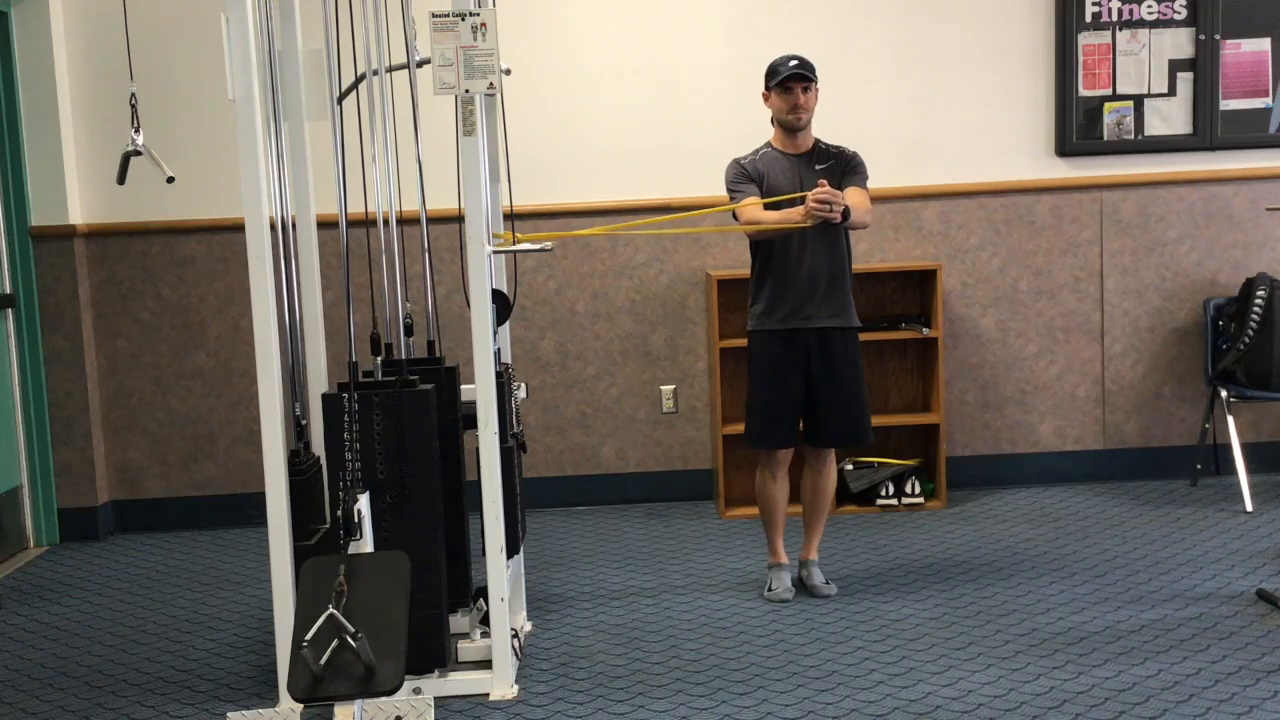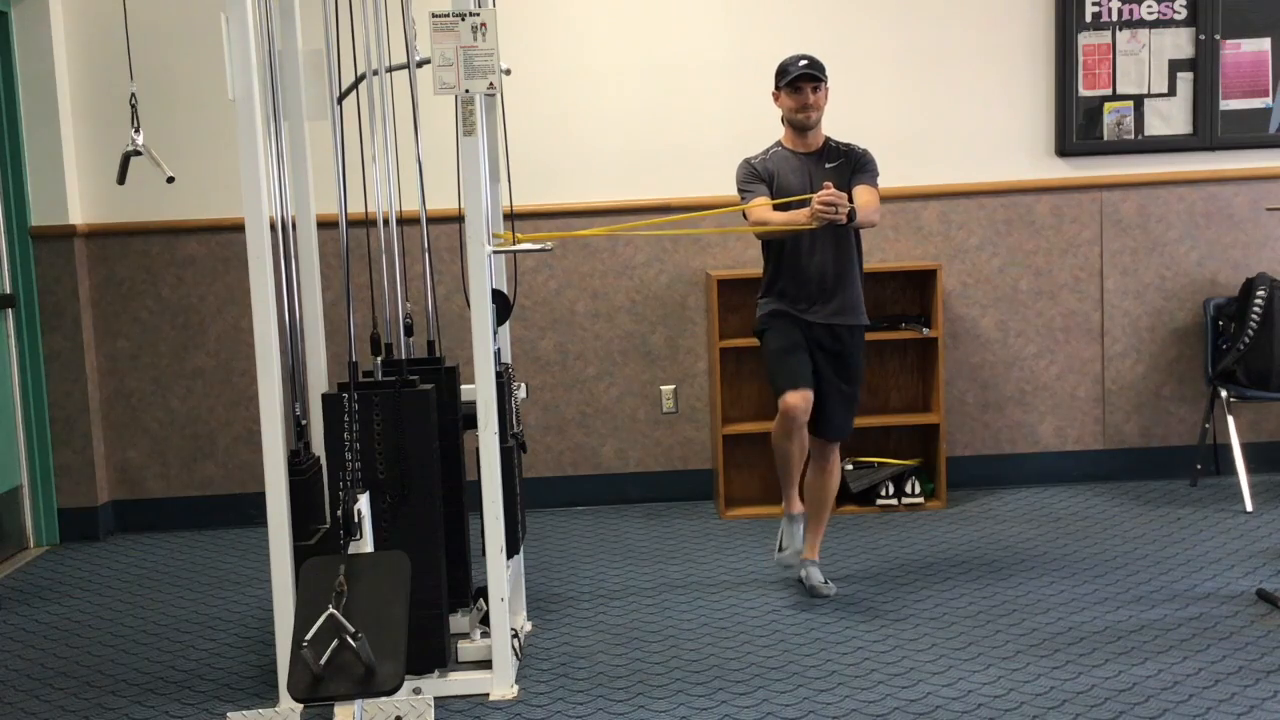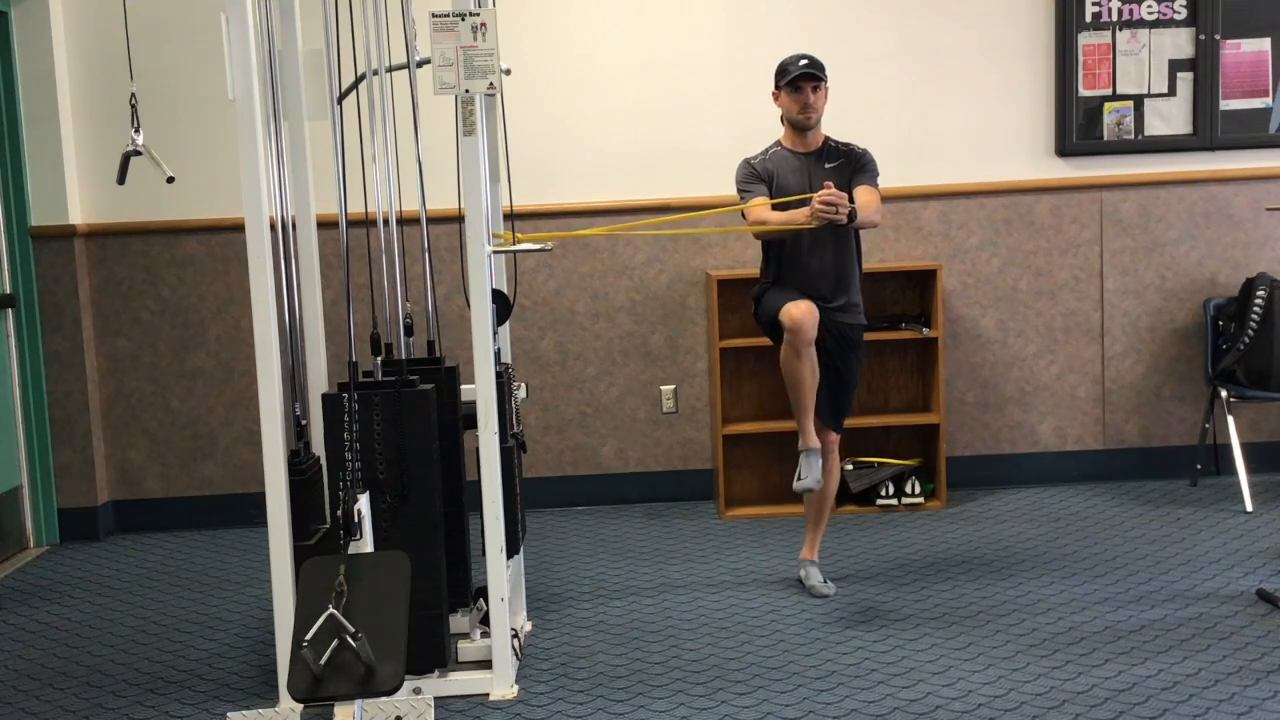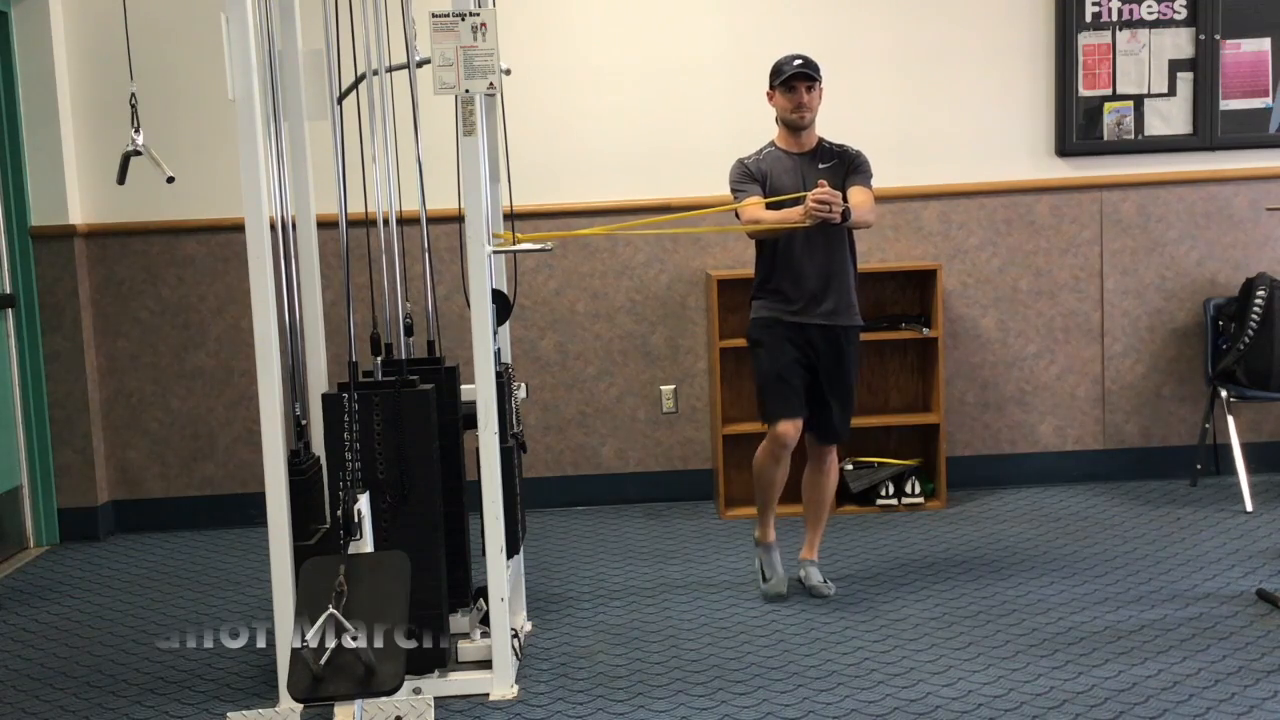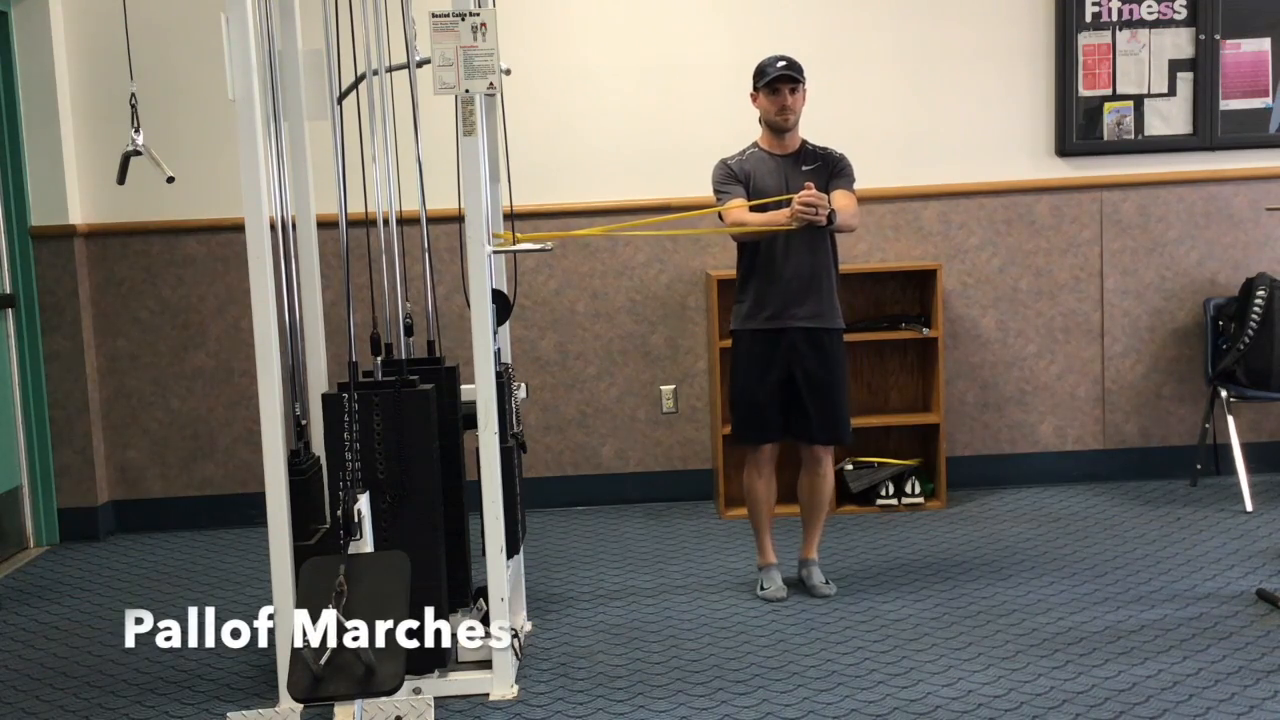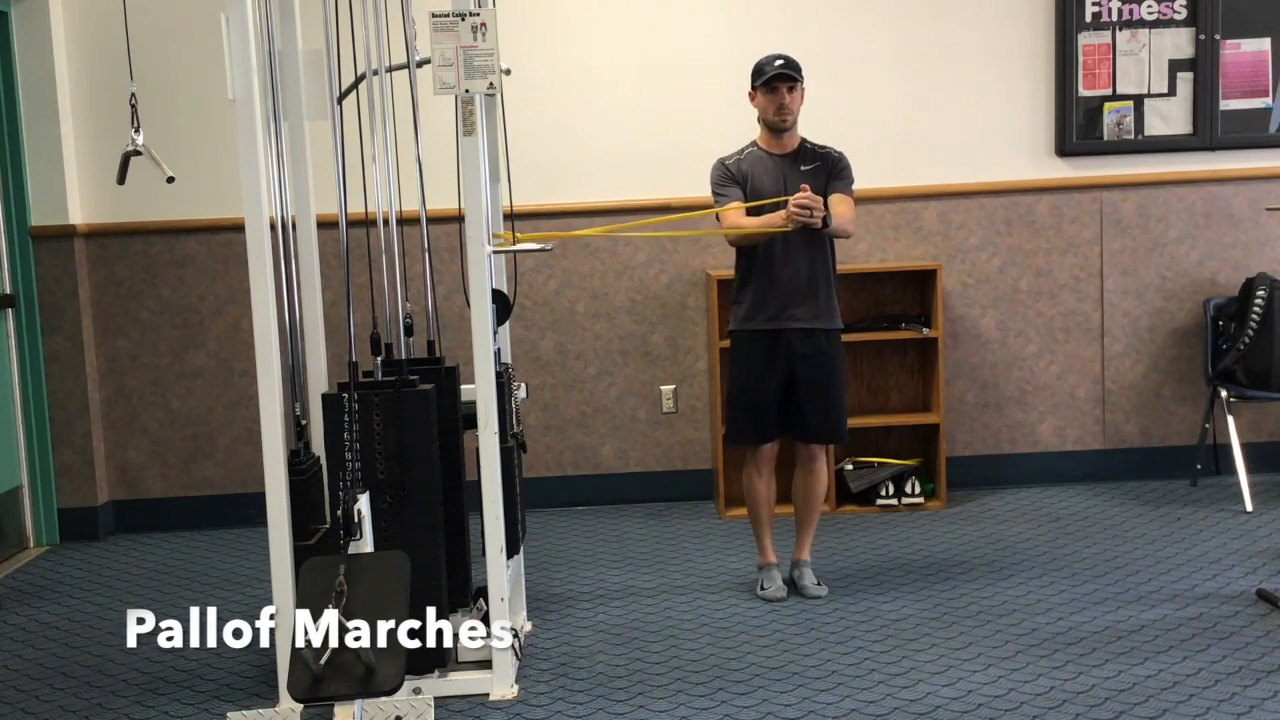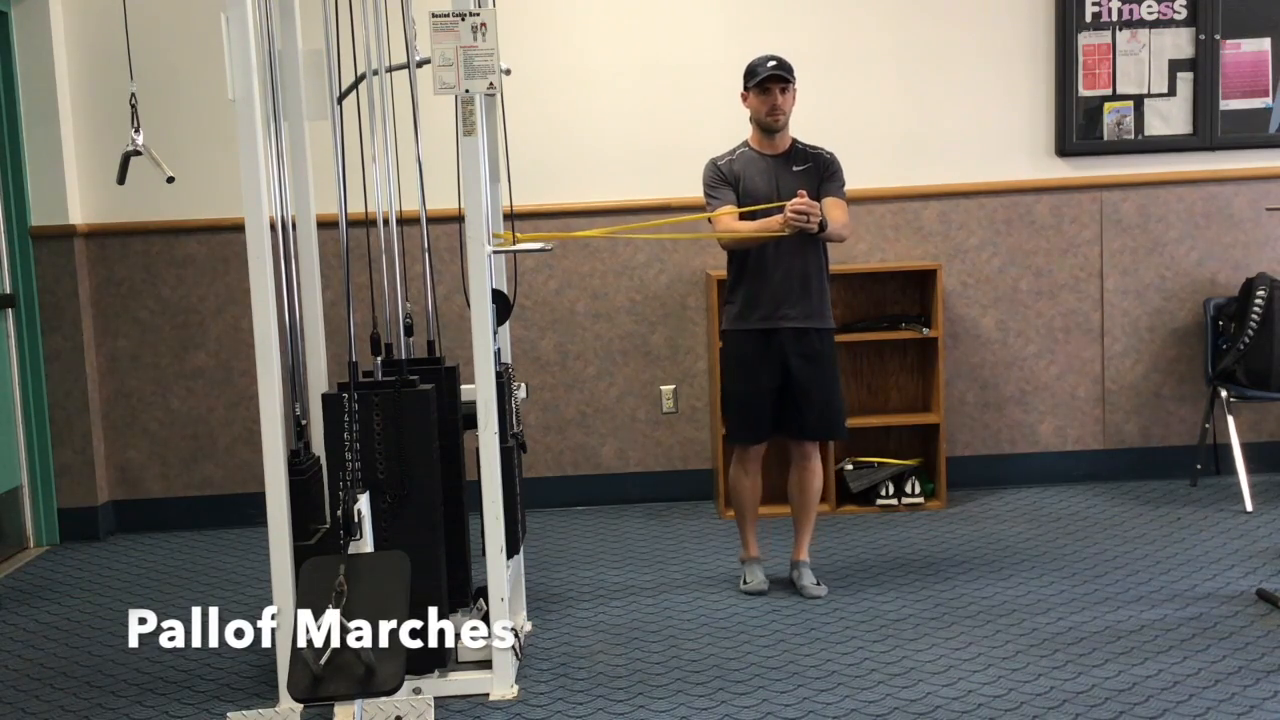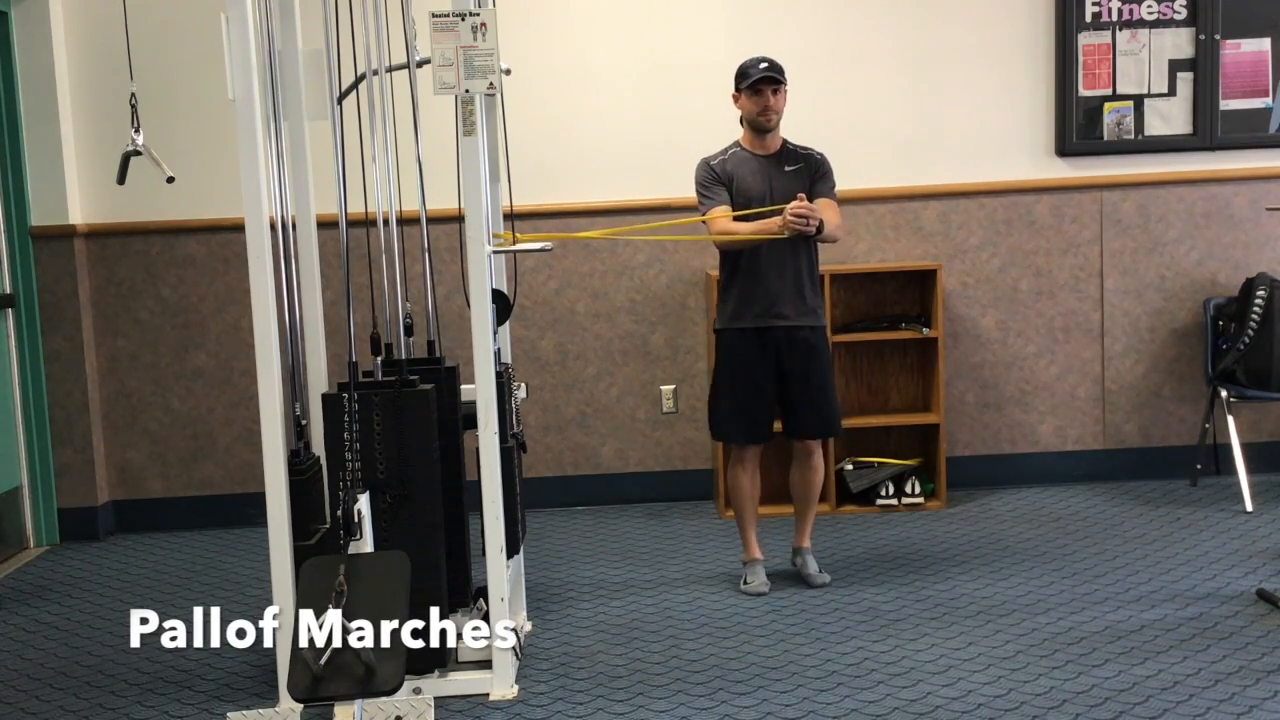
dt=0.4s
person 1, frame 1
left shoulder: (844, 162)
right shoulder: (746, 168)
left elbow: (863, 214)
right elbow: (753, 222)
left wrist: (839, 209)
right wrist: (803, 213)
left hip: (834, 324)
right hip: (774, 327)
left knee: (823, 448)
right knee: (775, 451)
left ankle: (810, 558)
right ankle: (778, 560)
person 1, frame 2
left shoulder: (855, 159)
right shoulder: (757, 167)
left elbow: (871, 213)
right elbow: (762, 223)
left wrist: (846, 211)
right wrist: (809, 214)
left hip: (842, 317)
right hip: (784, 310)
left knee: (828, 441)
right knee: (795, 407)
left ankle: (810, 556)
right ankle: (791, 508)
person 1, frame 3
left shoulder: (855, 159)
right shoulder: (756, 167)
left elbow: (873, 213)
right elbow: (760, 222)
left wrist: (846, 212)
right wrist: (808, 213)
left hip: (843, 309)
right hip: (783, 294)
left knee: (832, 438)
right knee: (803, 321)
left ankle: (809, 556)
right ankle: (806, 446)
person 1, frame 4
left shoulder: (848, 160)
right shoulder: (751, 167)
left elbow: (867, 213)
right elbow: (753, 223)
left wrist: (840, 210)
right wrist: (800, 212)
left hip: (836, 318)
right hip: (777, 315)
left knee: (825, 444)
right knee: (784, 433)
left ankle: (809, 558)
right ankle: (765, 535)
person 1, frame 5
left shoulder: (831, 163)
right shoulder: (733, 168)
left elbow: (851, 218)
right elbow: (738, 224)
left wrist: (826, 213)
right wrist: (788, 214)
left hip: (820, 325)
right hip: (759, 327)
left knee: (819, 450)
right knee: (762, 450)
left ankle: (810, 558)
right ankle: (767, 562)
person 1, frame 6
left shoulder: (831, 162)
right shoulder: (732, 167)
left elbow: (847, 224)
right elbow: (735, 230)
left wrist: (821, 218)
right wrist: (784, 217)
left hip: (817, 325)
right hip: (756, 327)
left knee: (813, 449)
right knee: (760, 450)
left ankle: (803, 559)
right ankle: (768, 562)
person 1, frame 7
left shoulder: (822, 163)
right shoulder: (723, 168)
left elbow: (841, 227)
right elbow: (728, 232)
left wrist: (815, 222)
right wrist: (780, 222)
left hip: (809, 324)
right hip: (749, 327)
left knee: (807, 446)
right knee: (748, 448)
left ankle: (801, 559)
right ankle: (750, 555)
person 1, frame 8
left shoulder: (812, 163)
right shoulder: (715, 167)
left elbow: (834, 228)
right elbow: (722, 233)
left wrist: (814, 224)
right wrist: (780, 224)
left hip: (803, 322)
right hip: (743, 326)
left knee: (810, 443)
right knee: (745, 447)
left ankle: (803, 546)
right ankle: (752, 556)
